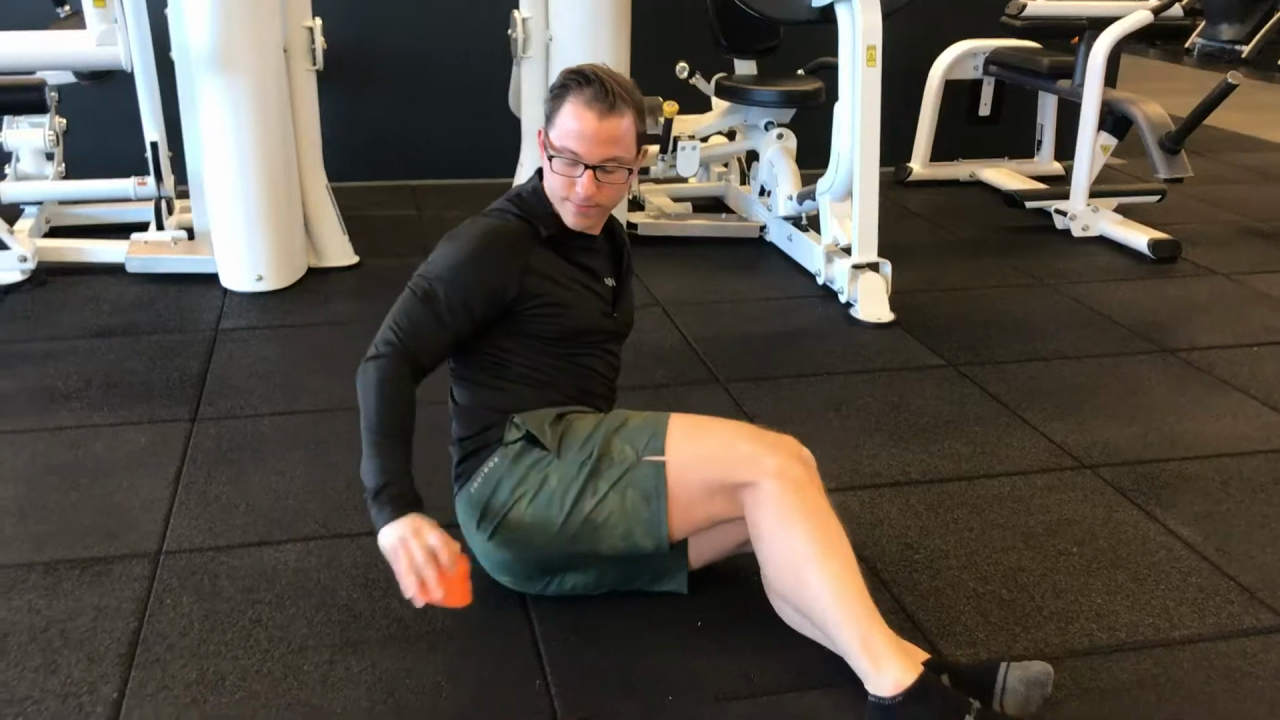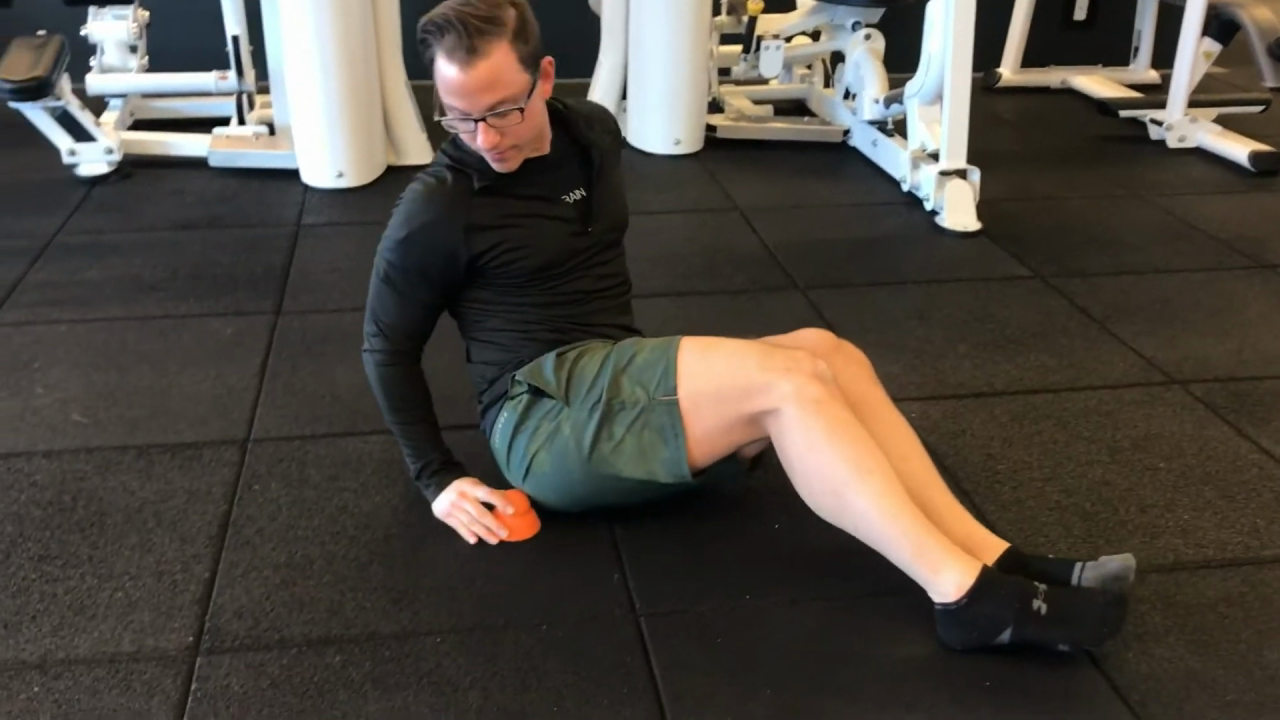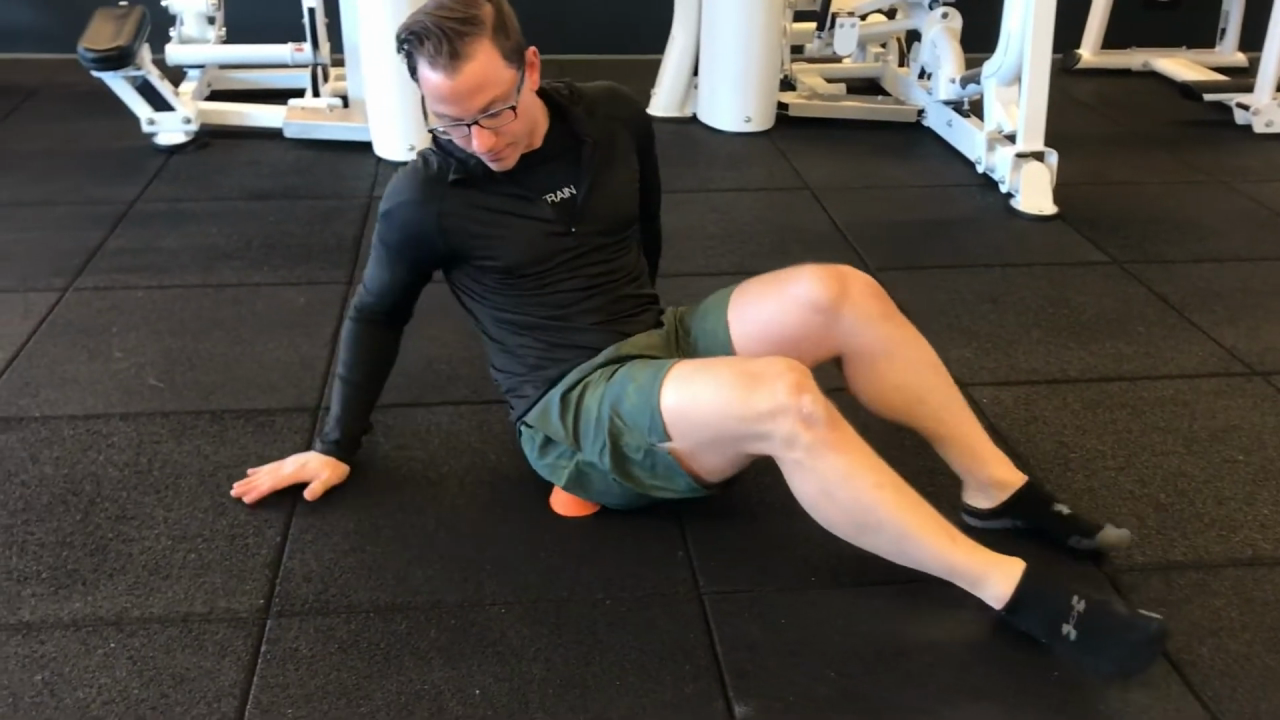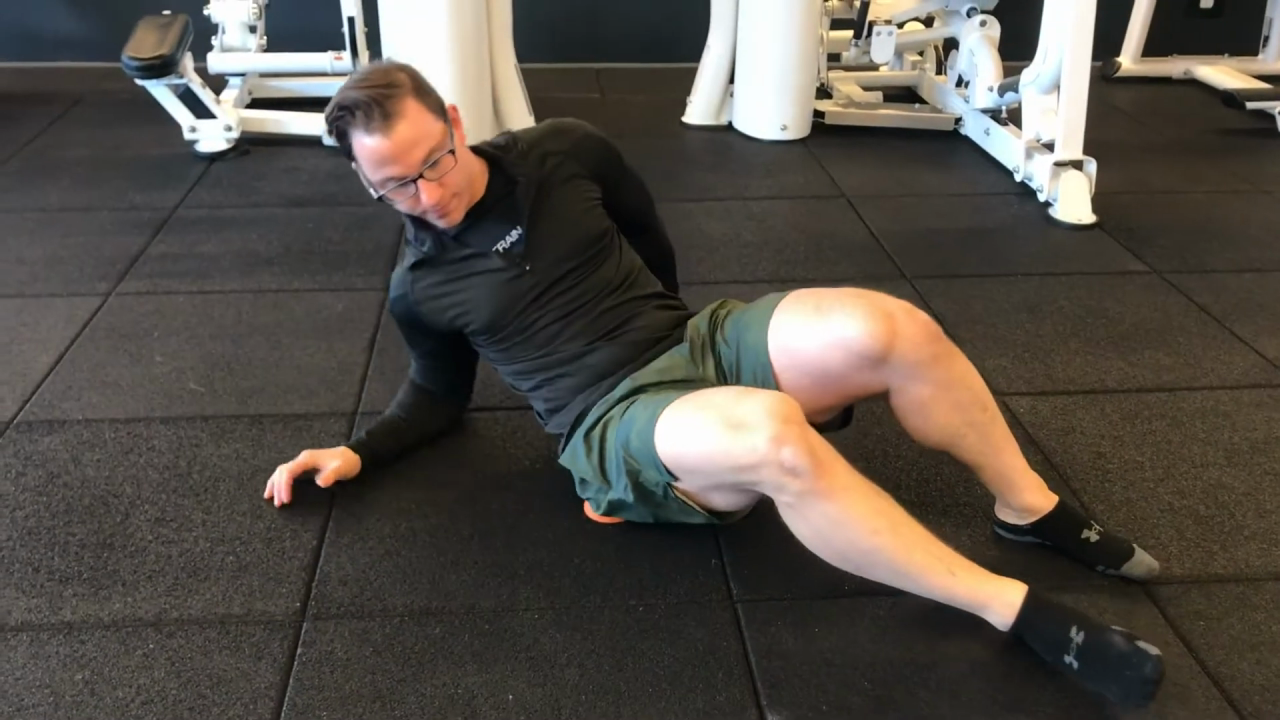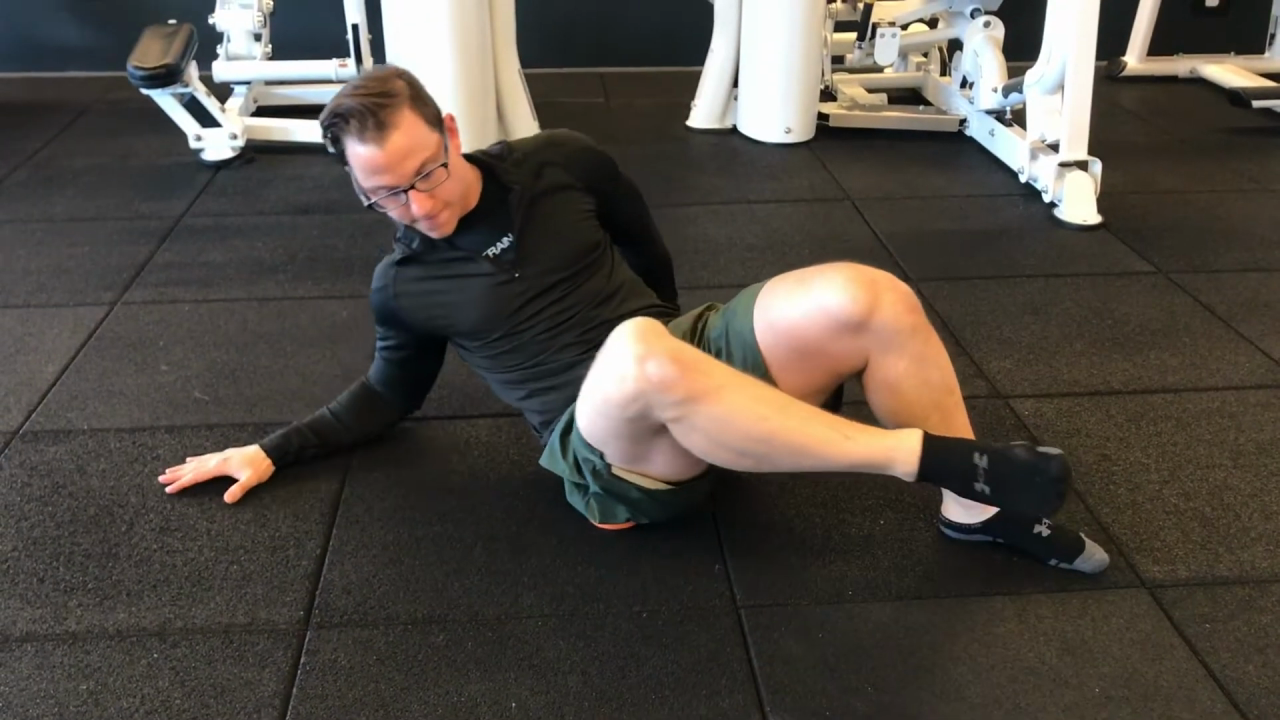
dt=1s
person 1, frame 1
left shoulder: (608, 243)
right shoulder: (492, 245)
right elbow: (386, 364)
left wrist: (620, 470)
right wrist: (395, 510)
left hip: (572, 484)
right hip: (517, 485)
left knee: (770, 511)
right knee: (774, 465)
person 1, frame 2
left shoulder: (592, 132)
right shoulder: (436, 209)
right elbow: (387, 348)
right wrist: (438, 479)
left hip: (618, 393)
right hip: (545, 416)
left knee: (828, 356)
right knee: (790, 380)
left ankle: (991, 560)
right ankle: (968, 594)
person 1, frame 3
left shoulder: (612, 117)
right shoulder: (424, 201)
right elbow: (375, 315)
right wrist: (337, 447)
left hip: (664, 341)
right hip: (576, 414)
left knee: (833, 293)
right knee: (784, 397)
left ankle: (1001, 491)
right ankle: (1016, 593)
person 1, frame 4
left shoulder: (565, 153)
right shoulder: (419, 285)
right elbow: (441, 395)
right wrist: (353, 453)
left hip: (705, 341)
right hip: (618, 426)
left knee: (890, 332)
right knee: (774, 435)
left ankle: (1030, 508)
right ankle: (1022, 612)
person 1, frame 5
left shoulder: (559, 163)
right shoulder: (403, 285)
right elbow: (388, 395)
right wrist: (270, 450)
left hip: (697, 347)
right hip: (611, 448)
left knee: (868, 301)
right knee: (640, 355)
left ankle: (977, 509)
right ankle: (935, 458)
